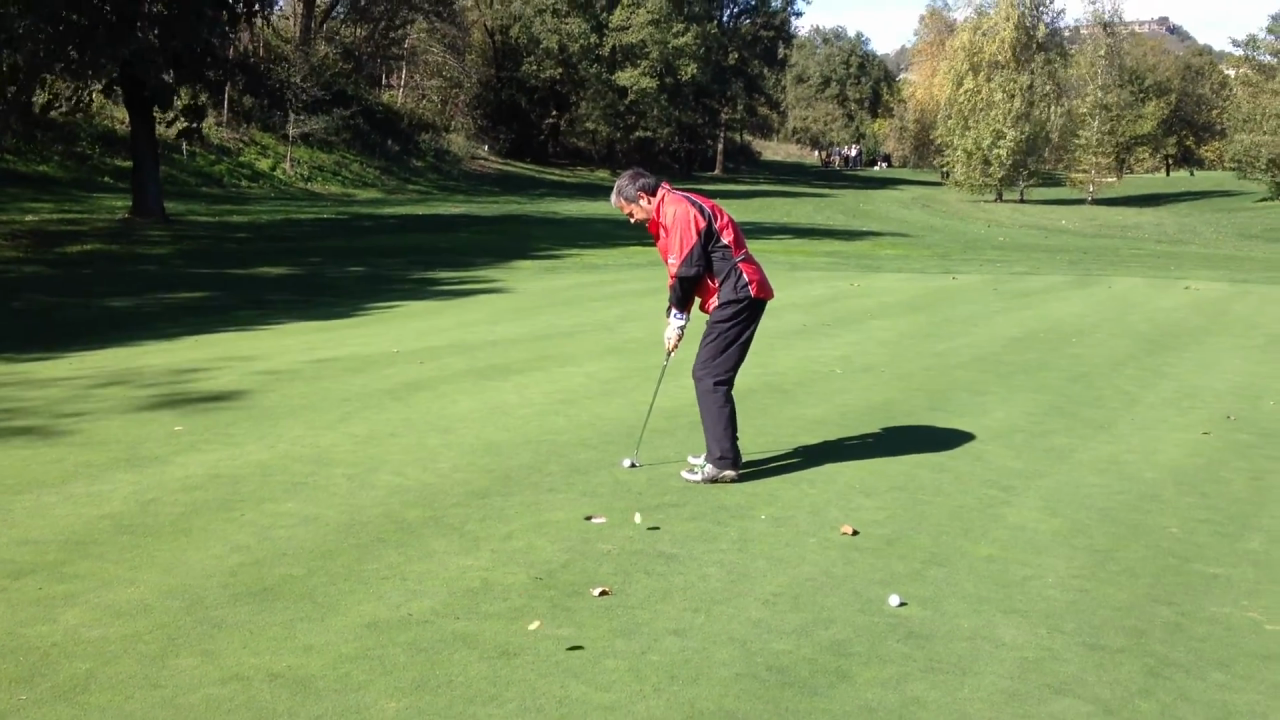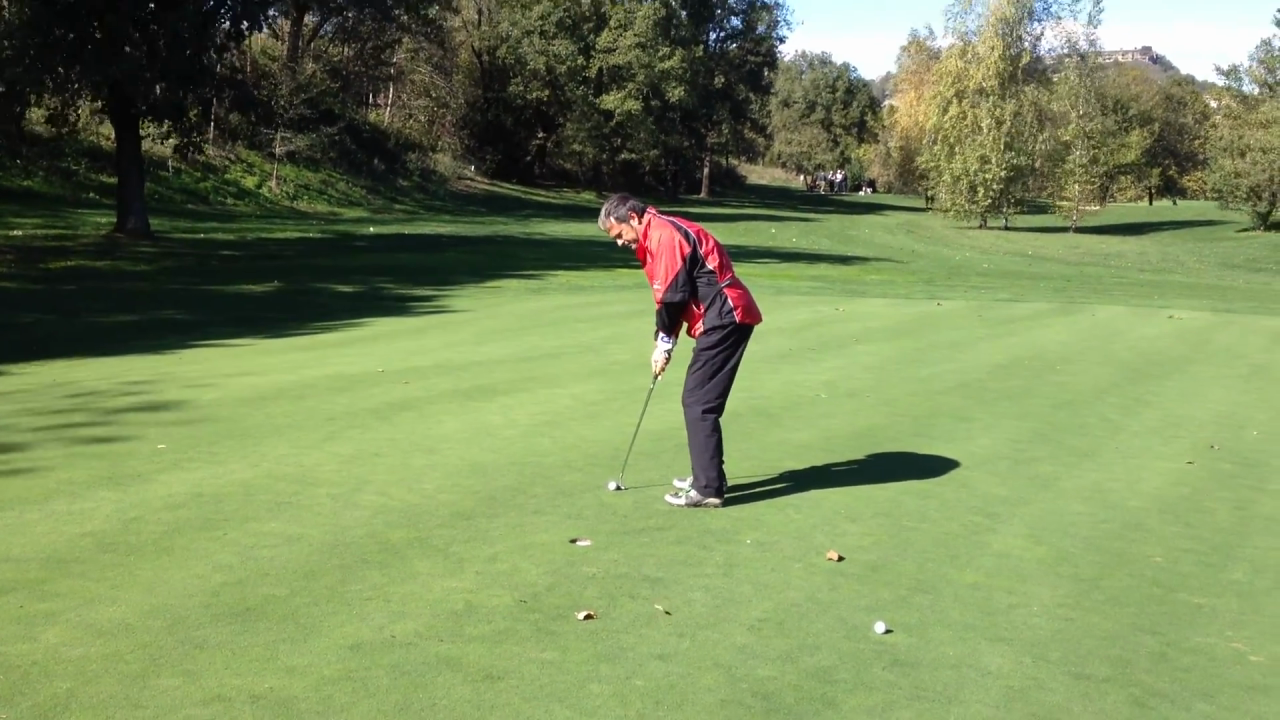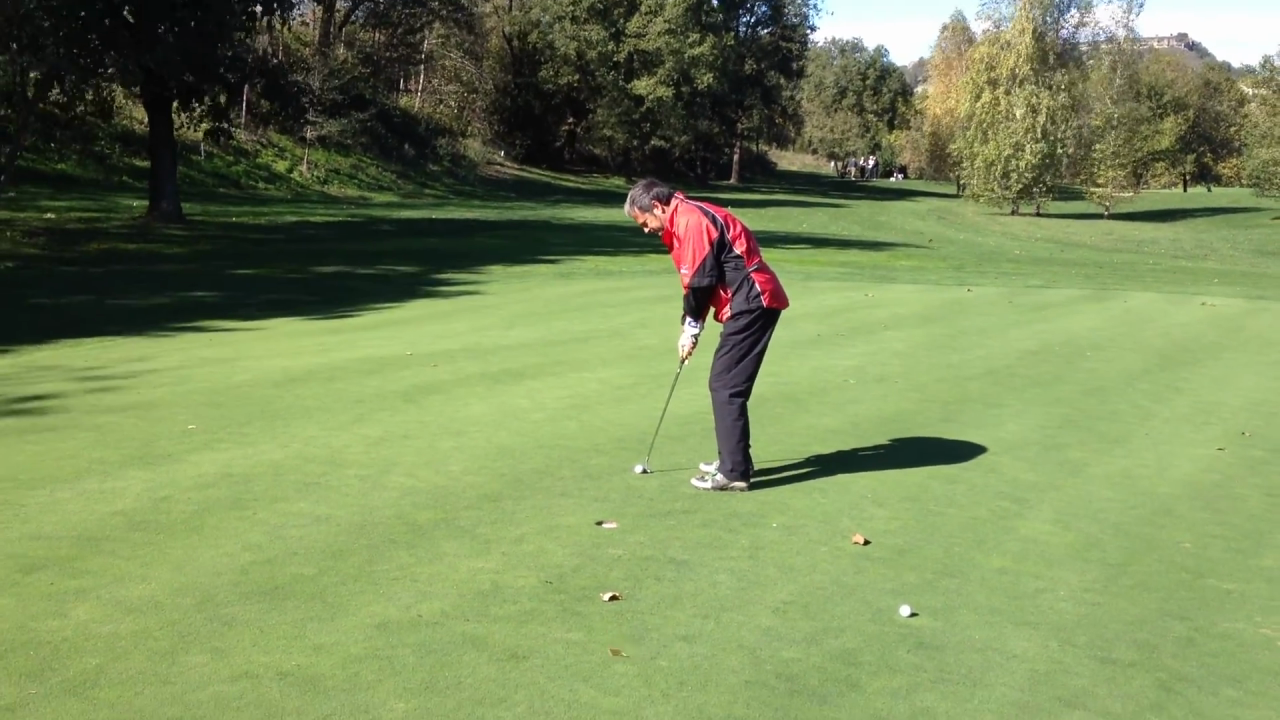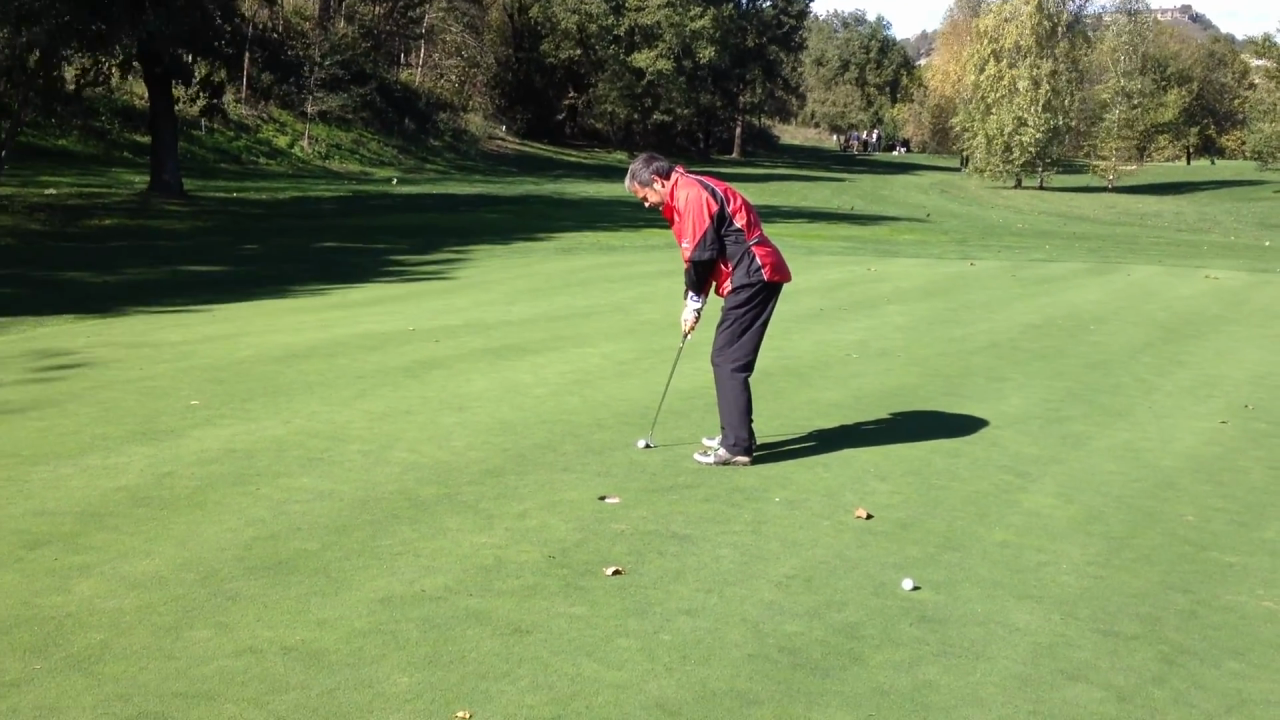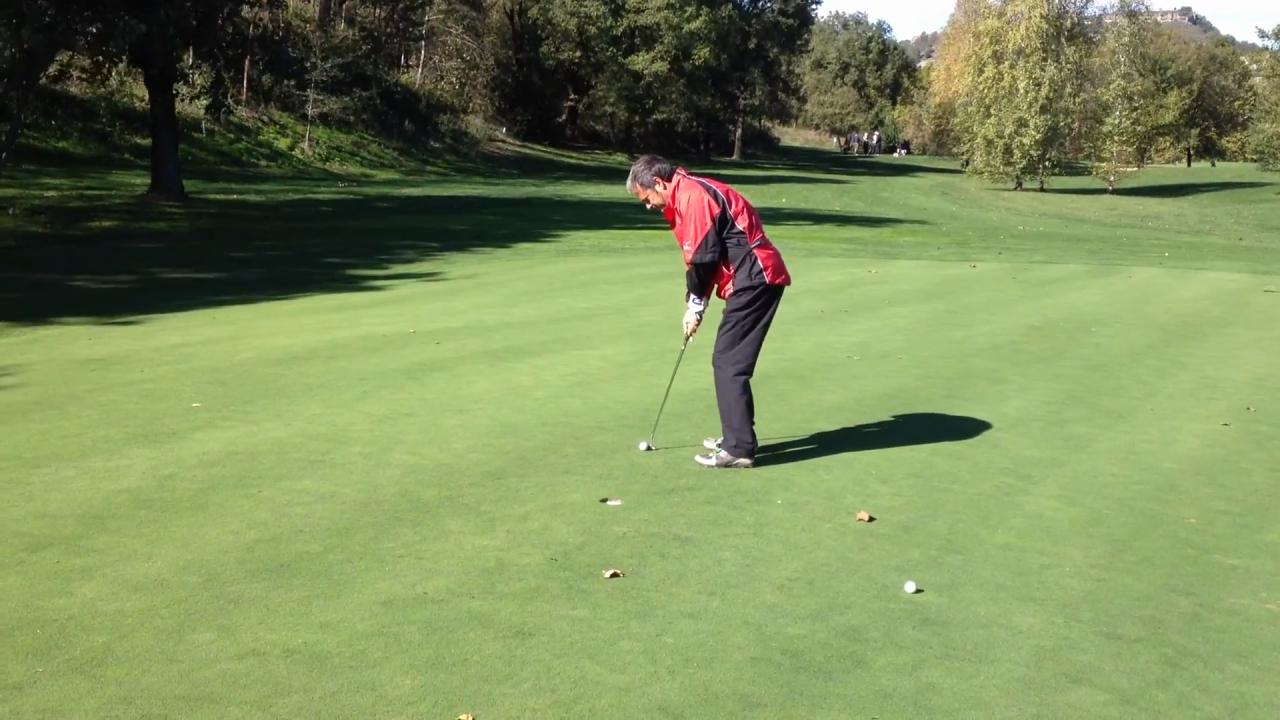
dt=0.5s
person 1, frame 1
left shoulder: (677, 209)
right shoulder: (669, 211)
left elbow: (687, 270)
right elbow: (681, 270)
left wrist: (677, 318)
right wrist: (675, 318)
left hip: (738, 293)
right hip: (735, 293)
left knee: (708, 374)
right knee: (712, 372)
left ankle: (723, 462)
right ankle: (721, 451)
person 1, frame 2
left shoulder: (663, 234)
right shoulder: (657, 235)
left elbow: (673, 295)
right elbow: (670, 294)
left wrist: (664, 342)
right wrist: (664, 341)
left hip: (725, 318)
right hip: (725, 317)
left knee: (698, 401)
right knee: (699, 398)
left ankle: (708, 488)
right ankle: (707, 476)
person 1, frame 3
left shoulder: (690, 219)
right shoulder: (685, 220)
left elbow: (701, 280)
right elbow: (698, 279)
left wrist: (690, 328)
right wrist: (691, 326)
left hip: (752, 302)
right hip: (752, 302)
left knee: (724, 385)
right knee: (727, 383)
left ankle: (733, 471)
right ankle: (734, 460)
person 1, frame 4
left shoulder: (690, 193)
right shoulder: (685, 193)
left elbow: (701, 254)
right elbow: (700, 253)
left wrist: (693, 301)
right wrist: (693, 301)
left hip: (753, 276)
right hip: (754, 275)
left knee: (727, 360)
right knee: (729, 358)
left ankle: (737, 446)
right ankle: (737, 434)
person 1, frame 5
left shoulder: (692, 195)
right shoulder: (688, 195)
left elbow: (703, 256)
right elbow: (701, 255)
left wrist: (695, 305)
right wrist: (696, 304)
left hip: (754, 278)
right hip: (755, 278)
left knee: (728, 362)
right knee: (731, 360)
left ankle: (739, 448)
right ankle: (739, 437)
